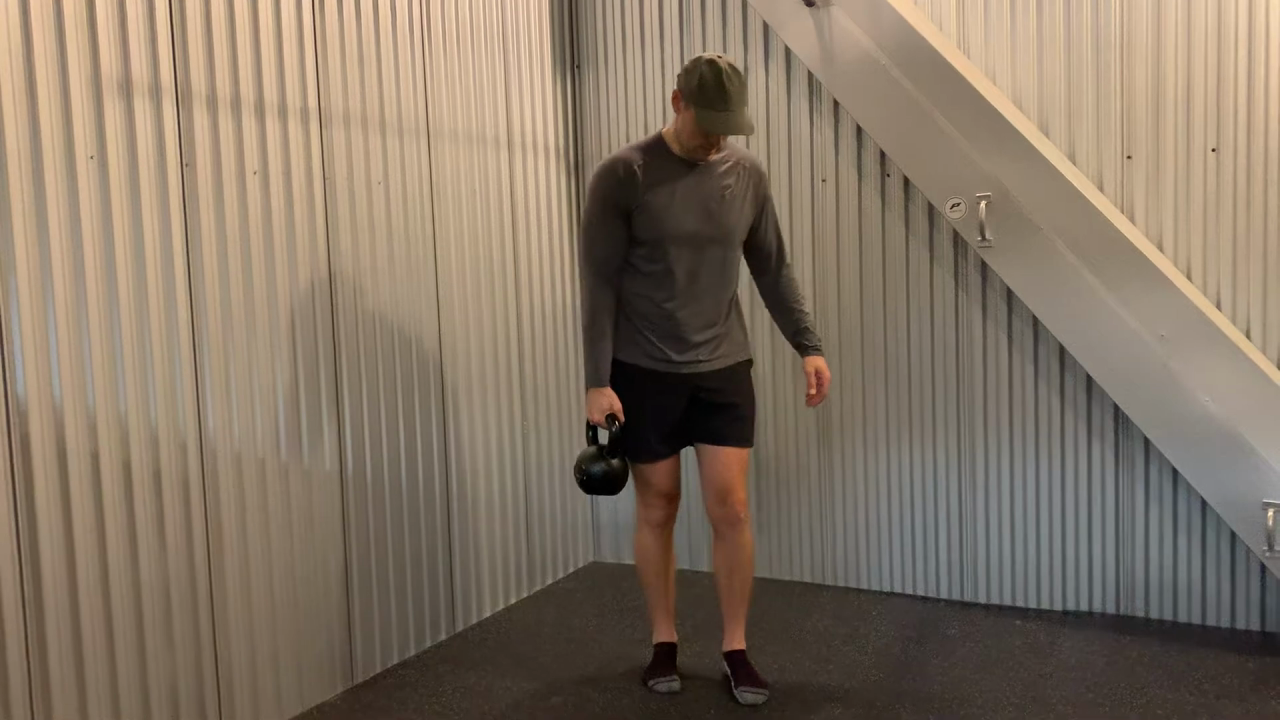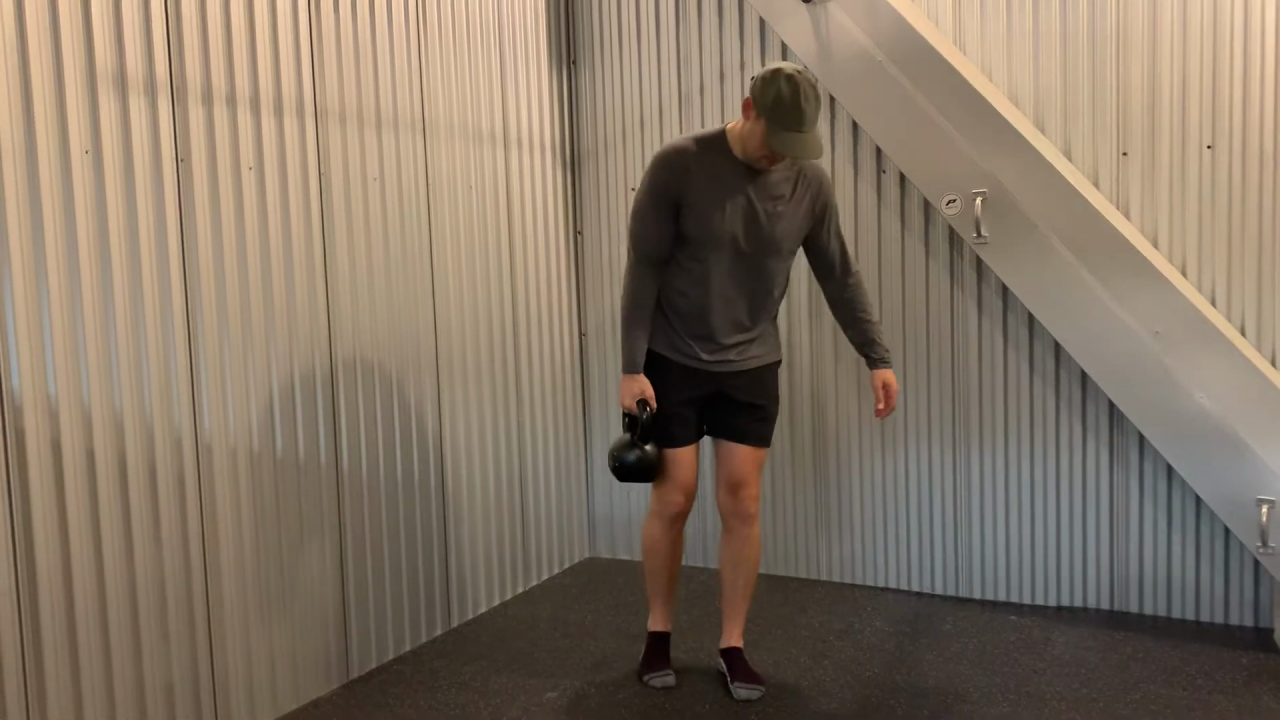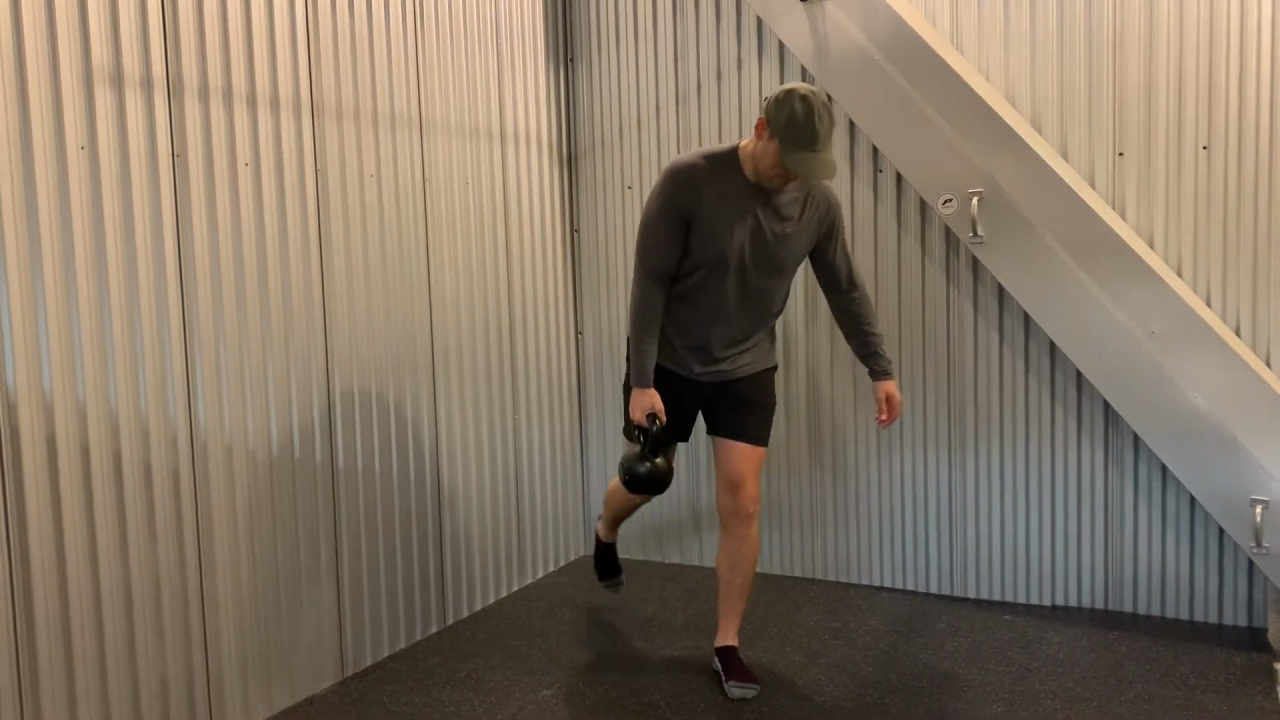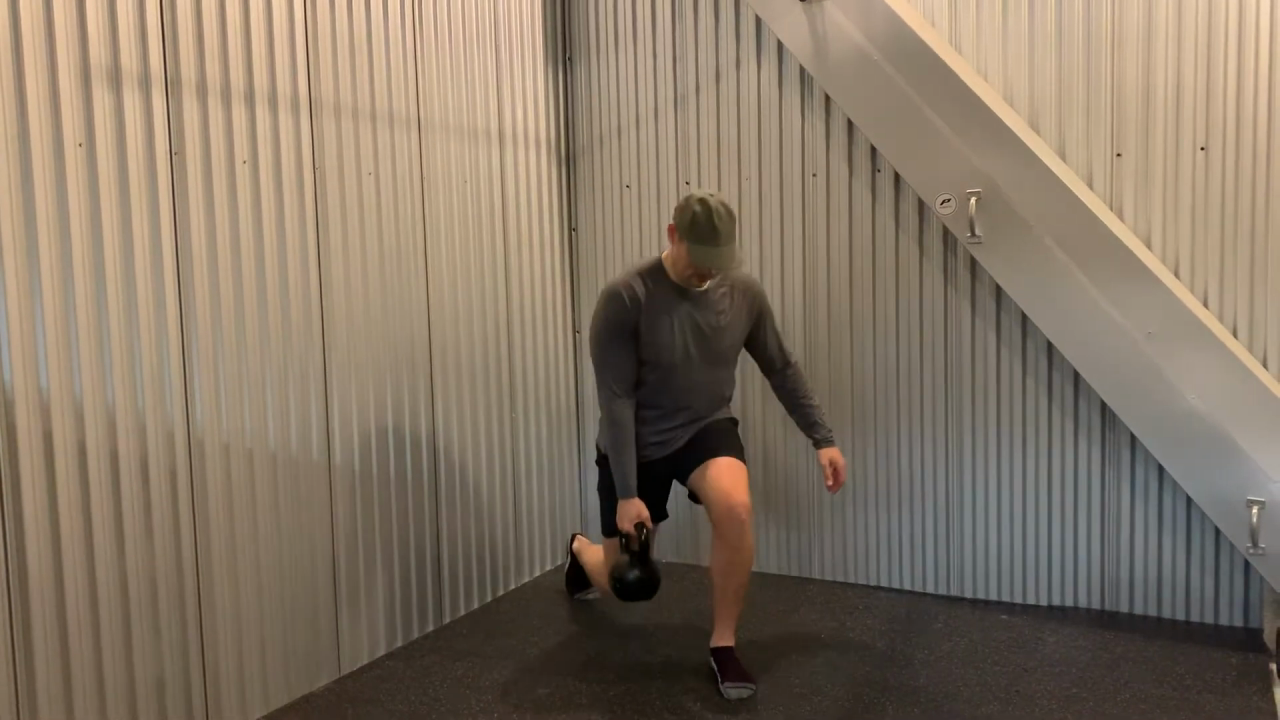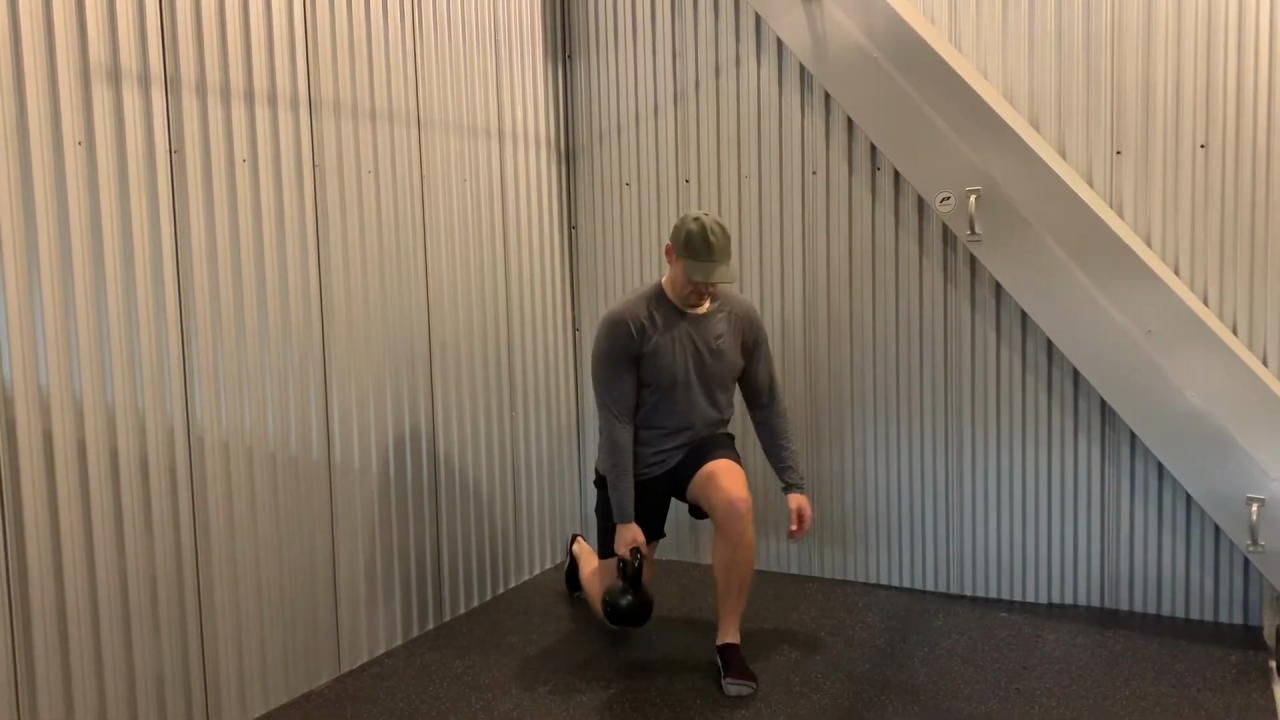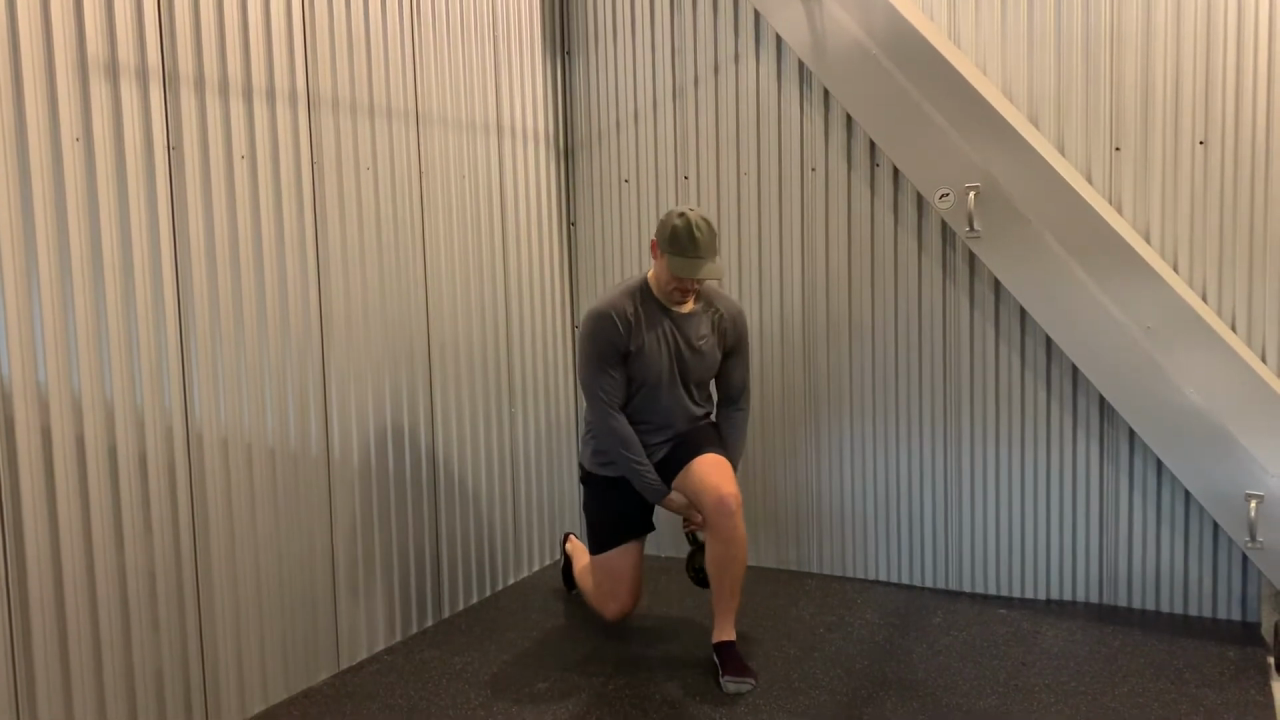
dt=0.7s
person 1, frame 1
left shoulder: (748, 174)
right shoulder: (623, 174)
left elbow: (773, 269)
right elbow: (600, 282)
left wrist: (809, 346)
right wrist: (598, 381)
left hip: (724, 368)
right hip: (643, 373)
left knee: (730, 509)
right knee: (656, 508)
left ankle: (735, 648)
right ankle: (663, 643)
person 1, frame 2
left shoulder: (810, 183)
right shoulder: (678, 165)
left elbow: (839, 276)
right elbow: (644, 270)
left wrist: (877, 358)
right wrist: (632, 367)
left hip: (752, 365)
right hip: (672, 361)
left knee: (741, 504)
right knee: (672, 499)
left ankle: (732, 645)
right ankle: (659, 634)
person 1, frame 3
left shoulder: (818, 202)
right shoulder: (688, 180)
left elbow: (845, 290)
right elbow: (650, 283)
left wrist: (880, 369)
right wrist: (641, 381)
left hip: (746, 367)
right hip: (669, 363)
left knee: (741, 502)
right knee: (645, 482)
left ankle: (727, 644)
right ankle: (606, 531)
person 1, frame 4
left shoulder: (744, 293)
right shoulder: (624, 298)
left elbow: (781, 369)
right elbow: (615, 401)
left wrist: (822, 439)
right wrist: (626, 493)
left hip: (706, 429)
right hip: (638, 443)
left knee: (736, 509)
left ankle: (724, 644)
right ankle: (581, 549)
person 1, frame 5
left shoulder: (741, 317)
right shoulder: (626, 322)
left elbow: (766, 405)
right elbow: (615, 423)
left wrist: (793, 485)
right wrist: (624, 519)
left hip: (701, 447)
right hip: (636, 464)
left knee: (737, 503)
left ankle: (729, 642)
right ankle: (581, 552)
person 1, frame 6
left shoulder: (726, 315)
right shoulder: (609, 317)
left elbow: (735, 403)
right elbow: (606, 414)
left wrist: (719, 479)
right wrist: (661, 492)
left hip: (687, 436)
right hip: (617, 459)
left knee: (726, 502)
right knee: (616, 607)
left ankle: (725, 639)
right ankle: (574, 550)
